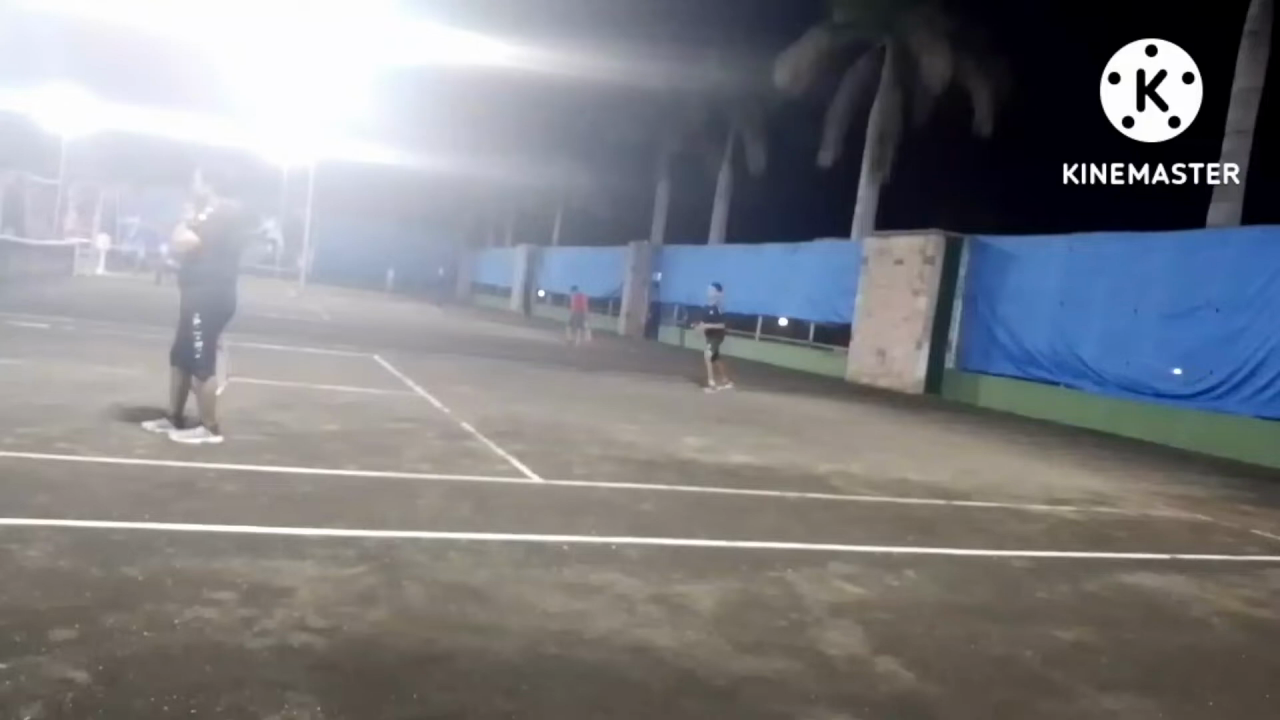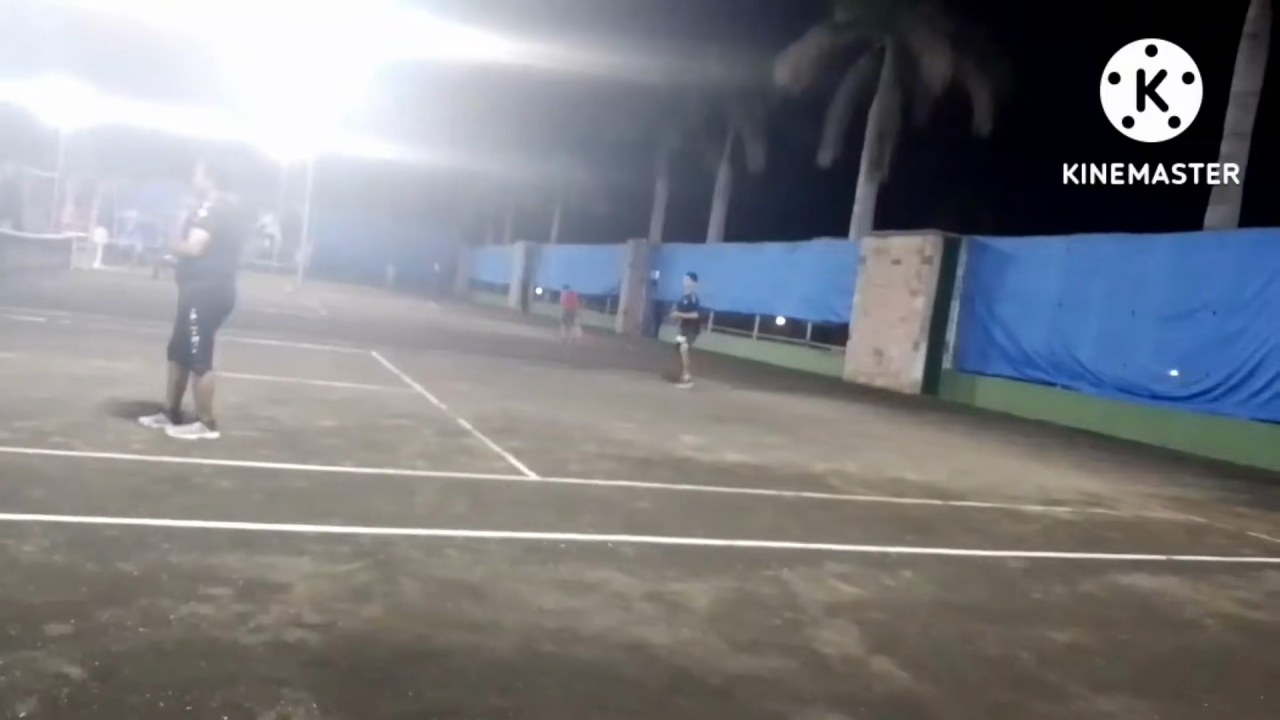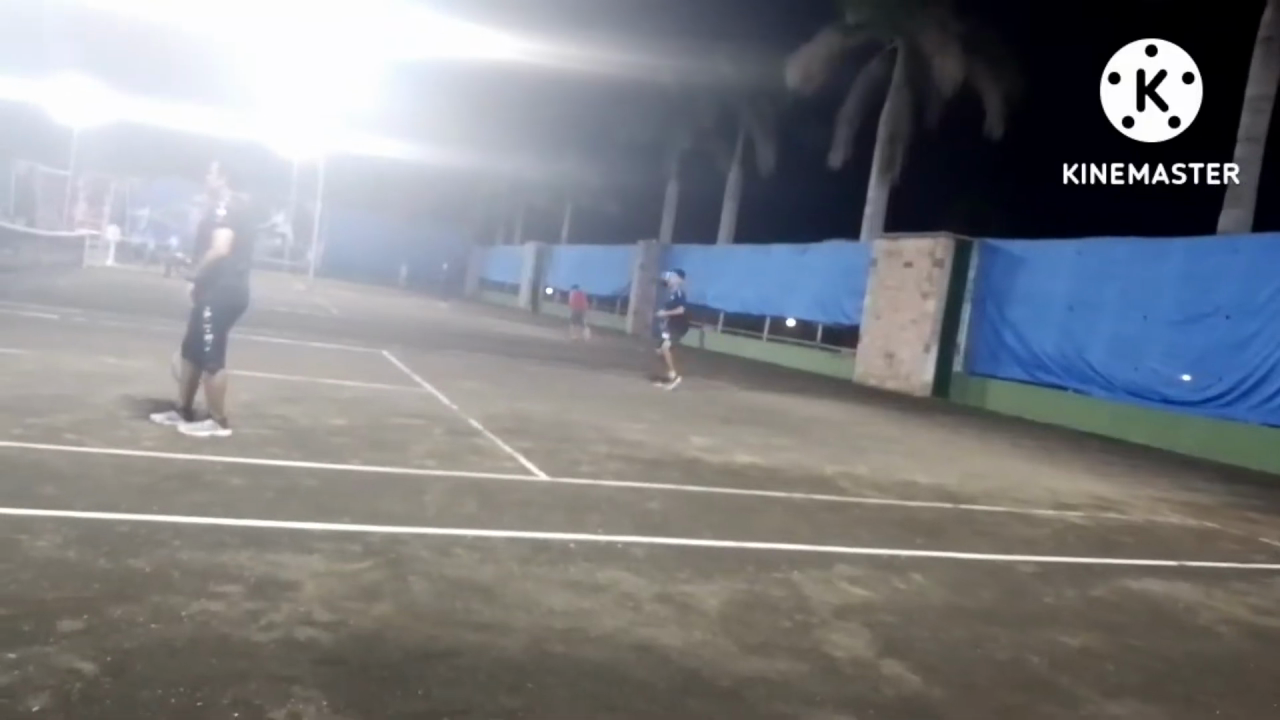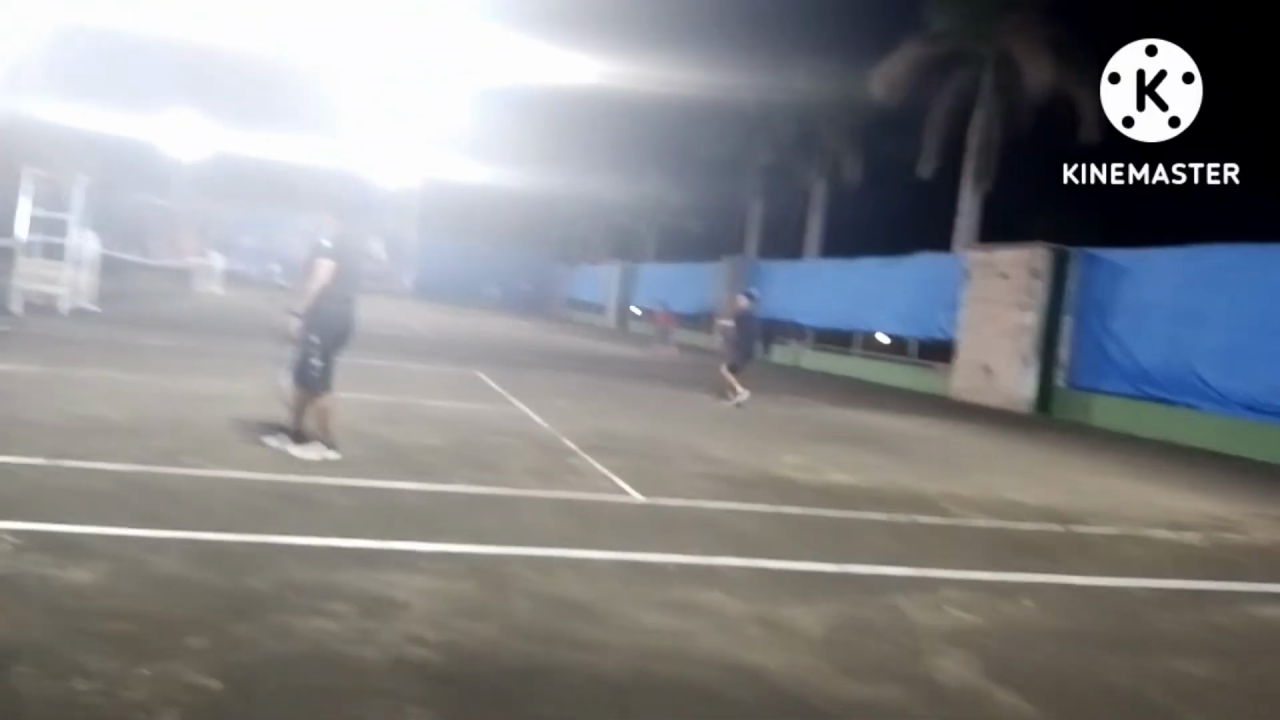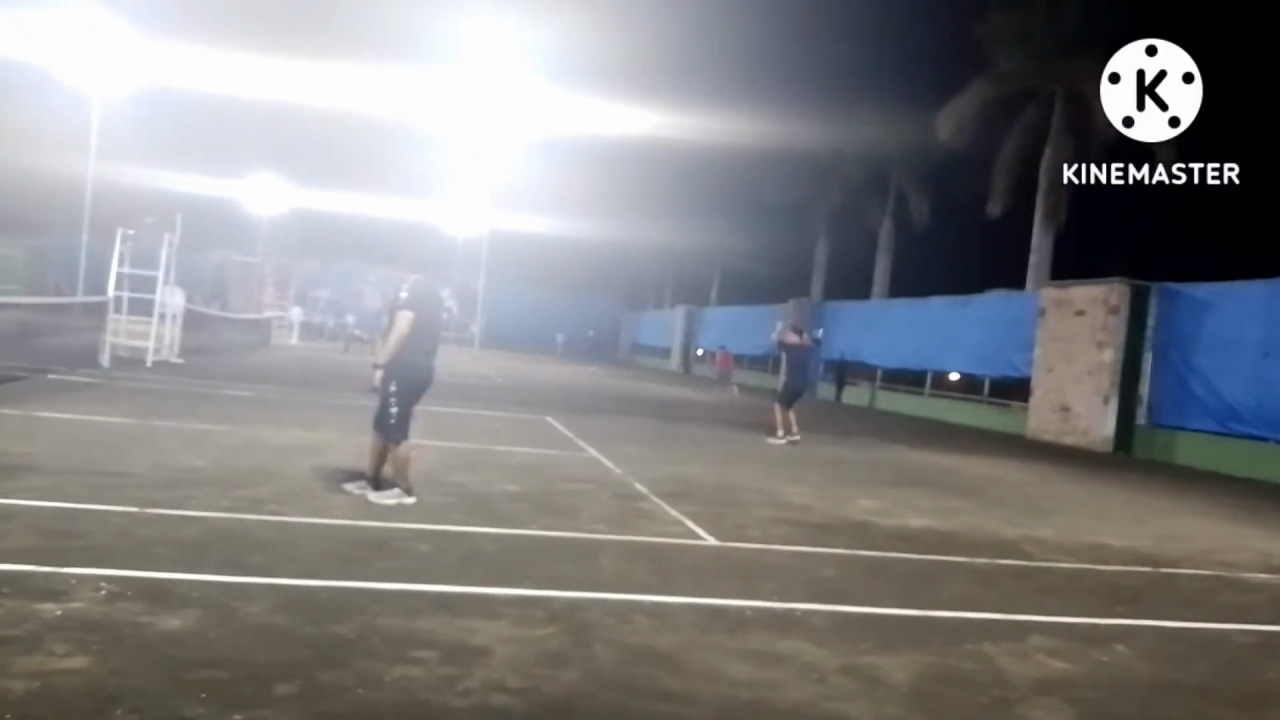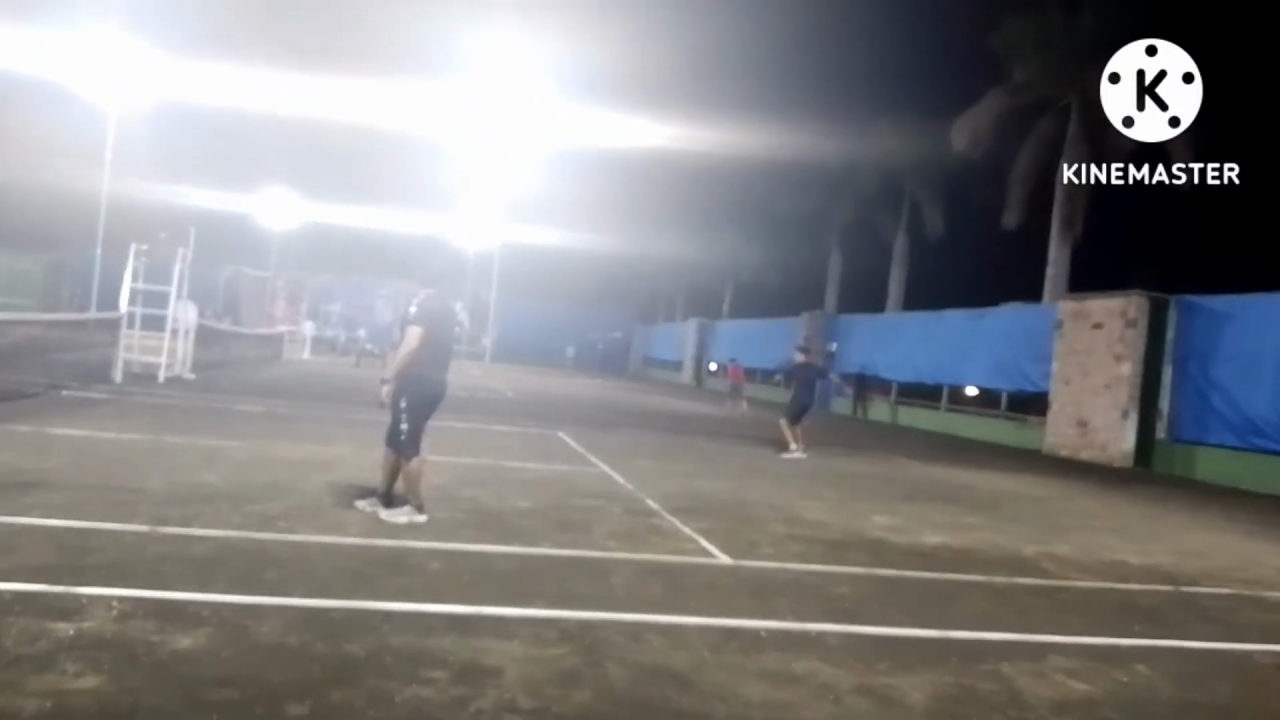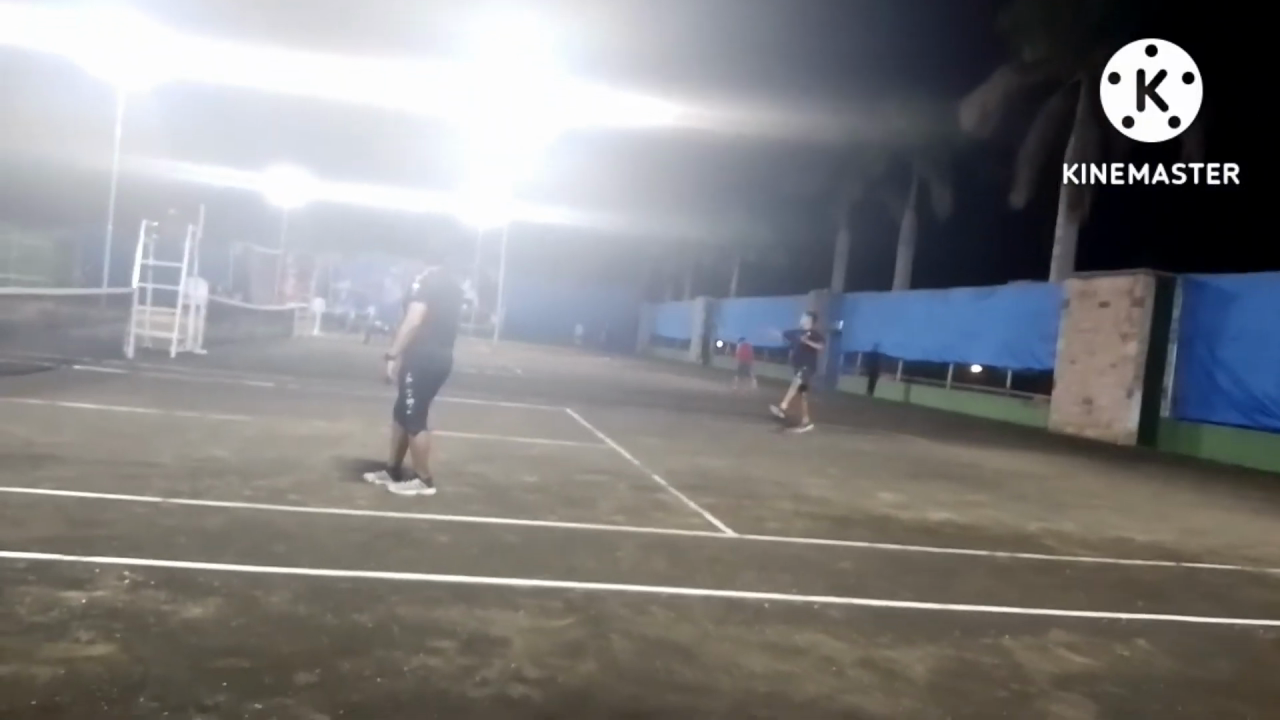
dt=0.4s
person 1, frame 1
left shoulder: (215, 214)
right shoulder: (231, 213)
left elbow: (181, 244)
left wrist: (187, 222)
left hip: (206, 298)
right hip: (209, 296)
left knee: (201, 364)
right knee: (180, 358)
left ankle: (209, 428)
right ankle: (174, 418)
person 1, frame 2
left shoulder: (213, 209)
right shoulder: (232, 209)
left elbow: (193, 247)
left wrist: (171, 246)
left hip: (205, 293)
right hip: (207, 291)
left knee: (197, 359)
right knee: (177, 353)
left ankle: (206, 424)
right ankle: (171, 413)
person 1, frame 3
left shoulder: (227, 207)
right shoulder: (237, 207)
left elbow: (220, 249)
left wrist: (195, 278)
left hip: (220, 292)
right hip: (220, 291)
left knee: (211, 358)
right knee: (191, 351)
left ankle: (218, 421)
right ankle: (183, 410)
person 1, frame 4
left shoulder: (332, 238)
right shoulder: (347, 240)
left elbow: (321, 279)
left wrist: (298, 312)
left hip: (326, 317)
right hip: (335, 315)
left knee: (317, 381)
right knee: (304, 376)
left ankle: (325, 443)
right ankle: (295, 432)
person 1, frame 5
left shoulder: (412, 288)
right shoulder: (431, 293)
left elbow: (401, 330)
left wrist: (380, 364)
left hip: (405, 369)
right hip: (419, 367)
left knee: (396, 431)
right knee: (382, 425)
left ankle: (403, 489)
right ankle: (372, 480)
person 1, frame 6
left shoulder: (423, 304)
right shoulder: (444, 308)
left elbow: (410, 345)
left wrist: (388, 378)
left hip: (417, 384)
right hip: (432, 383)
left knee: (407, 446)
right knee: (394, 441)
left ankle: (414, 507)
right ankle: (384, 497)
person 1, frame 7
left shoulder: (427, 280)
right shoulder: (452, 284)
left elbow: (413, 321)
left wrist: (393, 355)
left hip: (422, 360)
right hip: (439, 358)
left knee: (414, 420)
right knee: (402, 415)
left ankle: (423, 480)
right ankle: (393, 471)
